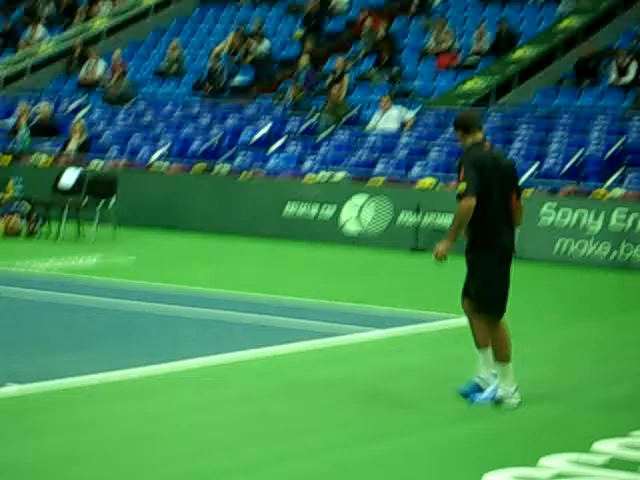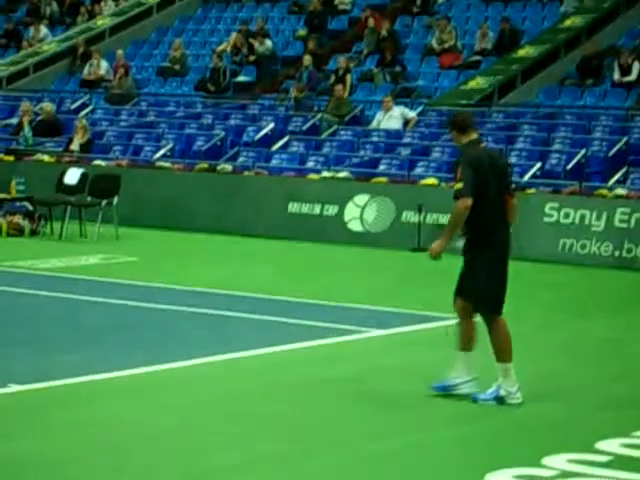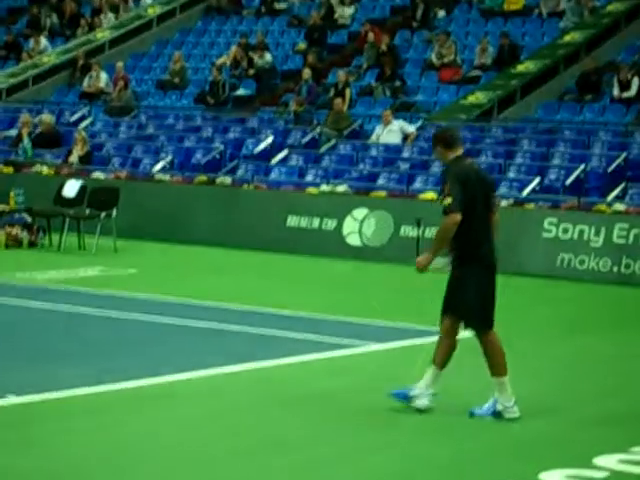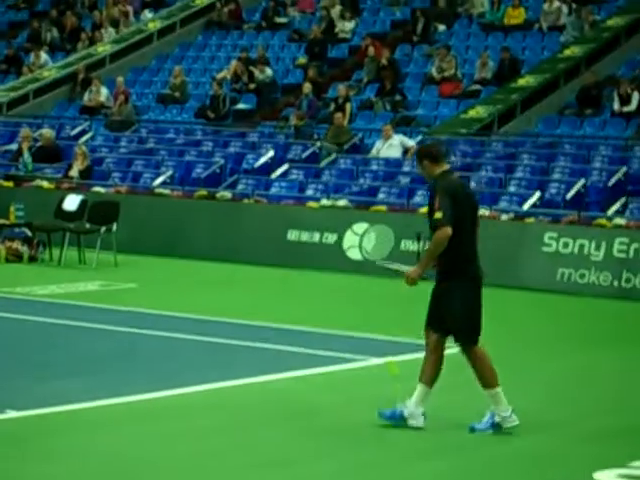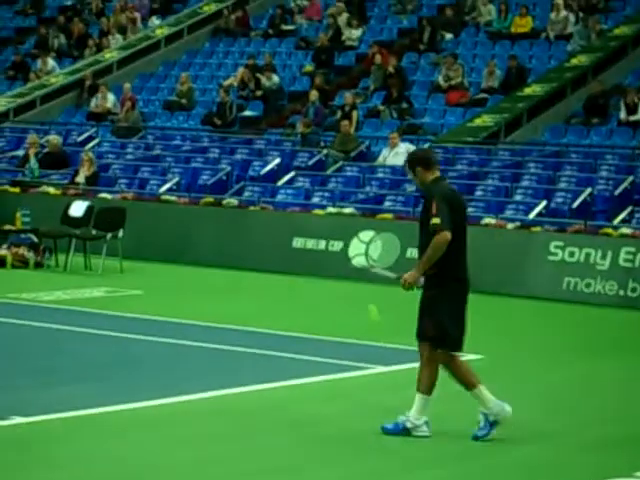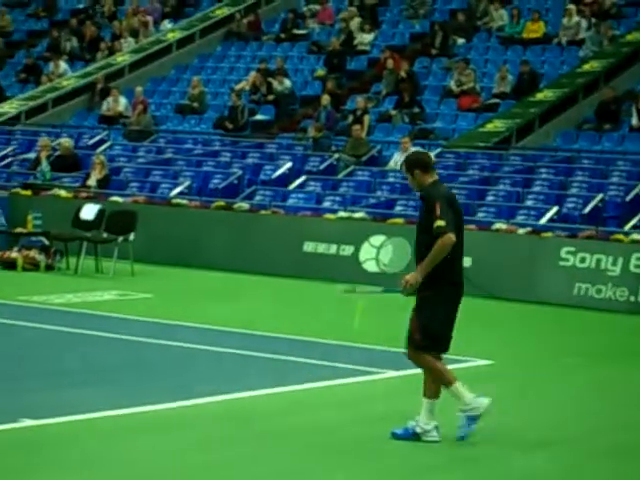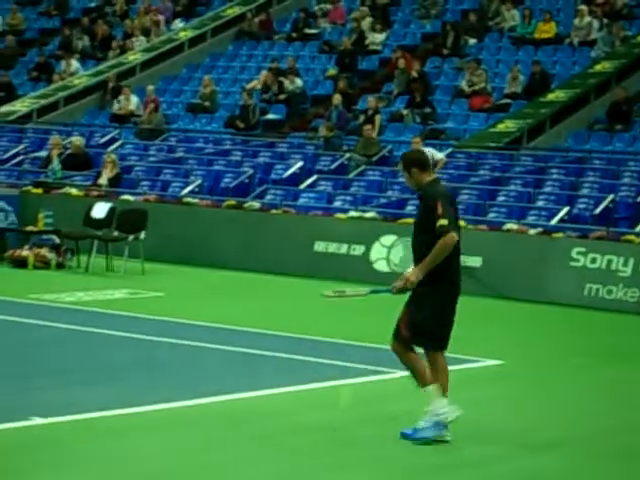
dt=0.1s
person 1, frame 1
left shoulder: (471, 159)
right shoulder: (504, 159)
left elbow: (468, 203)
right elbow: (517, 207)
left wrist: (449, 241)
left hip: (486, 248)
right hip: (500, 244)
left knee: (490, 316)
right knee: (471, 305)
left ankle: (507, 388)
right ankle: (488, 375)
person 1, frame 2
left shoulder: (468, 158)
right shoulder: (497, 158)
left elbow: (464, 203)
right elbow: (510, 204)
left wrist: (444, 240)
left hip: (483, 246)
right hip: (495, 242)
left knee: (491, 314)
right knee: (463, 305)
left ankle: (509, 387)
right ankle: (461, 378)
person 1, frame 3
left shoulder: (454, 173)
right shoulder: (478, 172)
left elbow: (453, 218)
right elbow: (491, 218)
left wrist: (430, 254)
left hip: (472, 263)
right hip: (473, 259)
left knee: (483, 330)
right knee: (449, 323)
left ankle: (506, 402)
right ankle: (423, 391)
person 1, frame 4
left shoulder: (442, 188)
right shoulder: (461, 186)
left elbow: (444, 232)
left wrist: (421, 267)
left hip: (457, 277)
right hip: (457, 274)
left knee: (468, 345)
right knee: (434, 339)
left ankle: (502, 412)
right ankle: (414, 410)
person 1, frame 5
left shoulder: (436, 194)
right shoulder: (446, 192)
left elbow: (442, 237)
left wrist: (418, 271)
right wrist: (424, 272)
left hip: (444, 285)
right hip: (445, 282)
left knee: (444, 352)
right knee: (430, 350)
left ankle: (493, 407)
right ankle: (417, 418)
person 1, frame 6
left shoulder: (436, 197)
right shoulder: (442, 195)
left elbow: (447, 239)
left wrist: (419, 272)
right wrist: (422, 277)
left hip: (439, 287)
right hip: (440, 284)
left knee: (417, 351)
right knee: (427, 352)
left ankle: (470, 402)
right ankle: (426, 424)
person 1, frame 7
left shoulder: (436, 196)
right shoulder: (435, 195)
left elbow: (450, 237)
left wrist: (419, 270)
right wrist: (412, 277)
left hip: (435, 286)
right hip: (441, 284)
left knee: (402, 344)
right knee: (434, 351)
left ankle: (440, 407)
right ankle: (436, 423)
